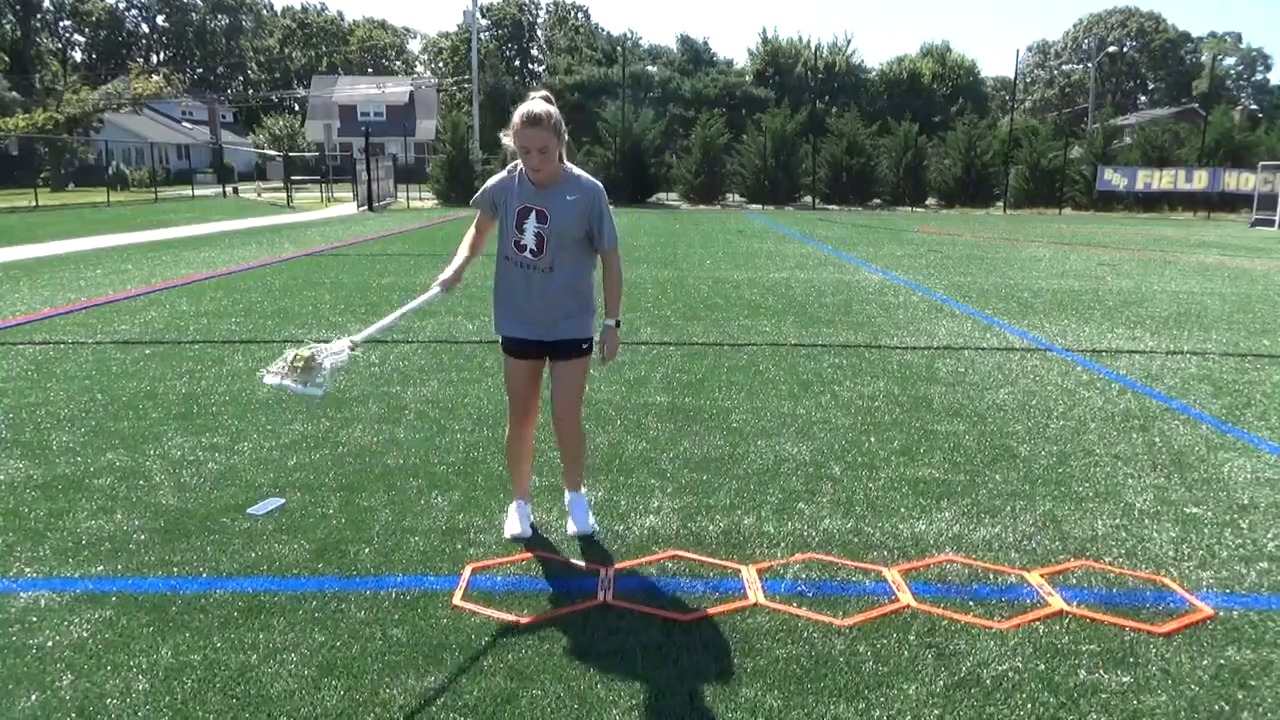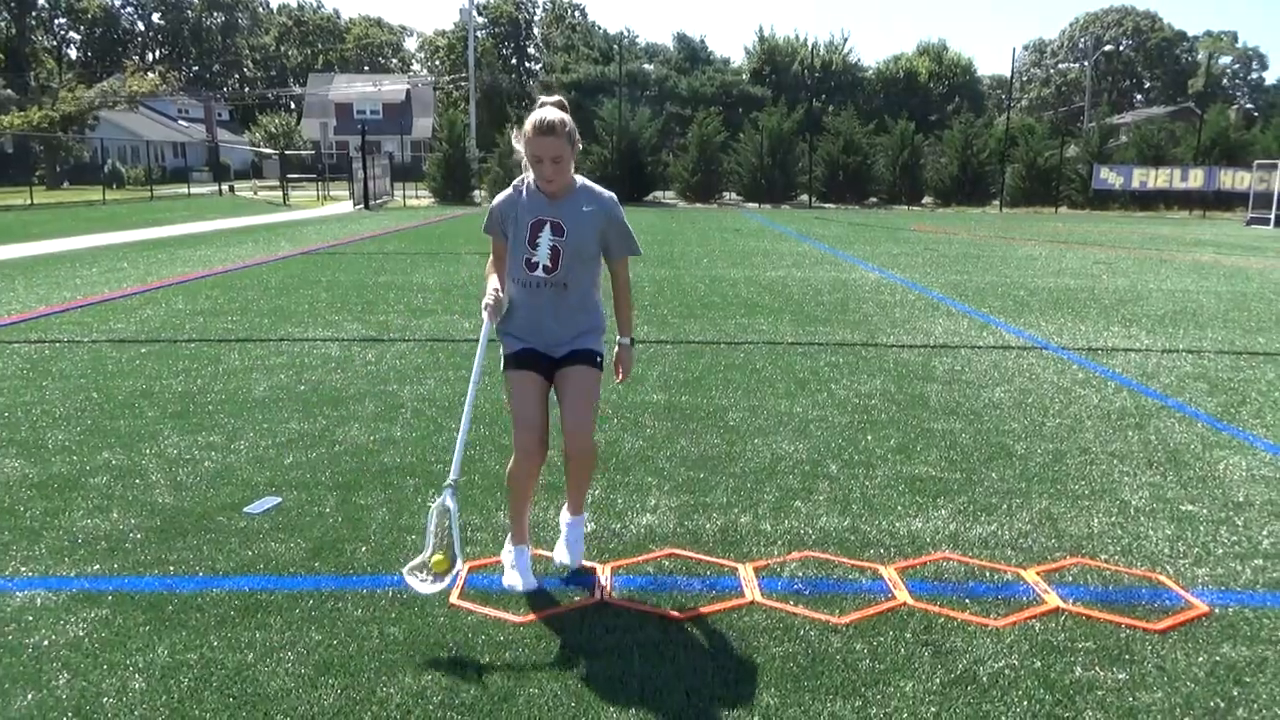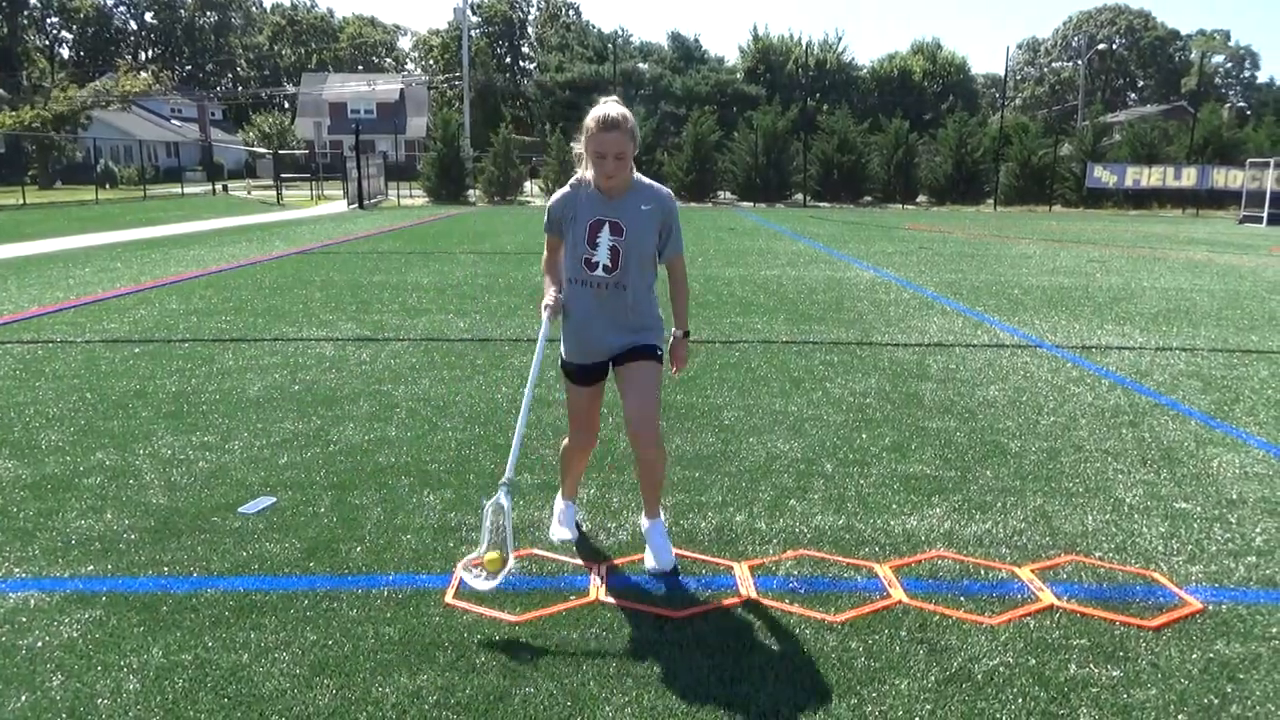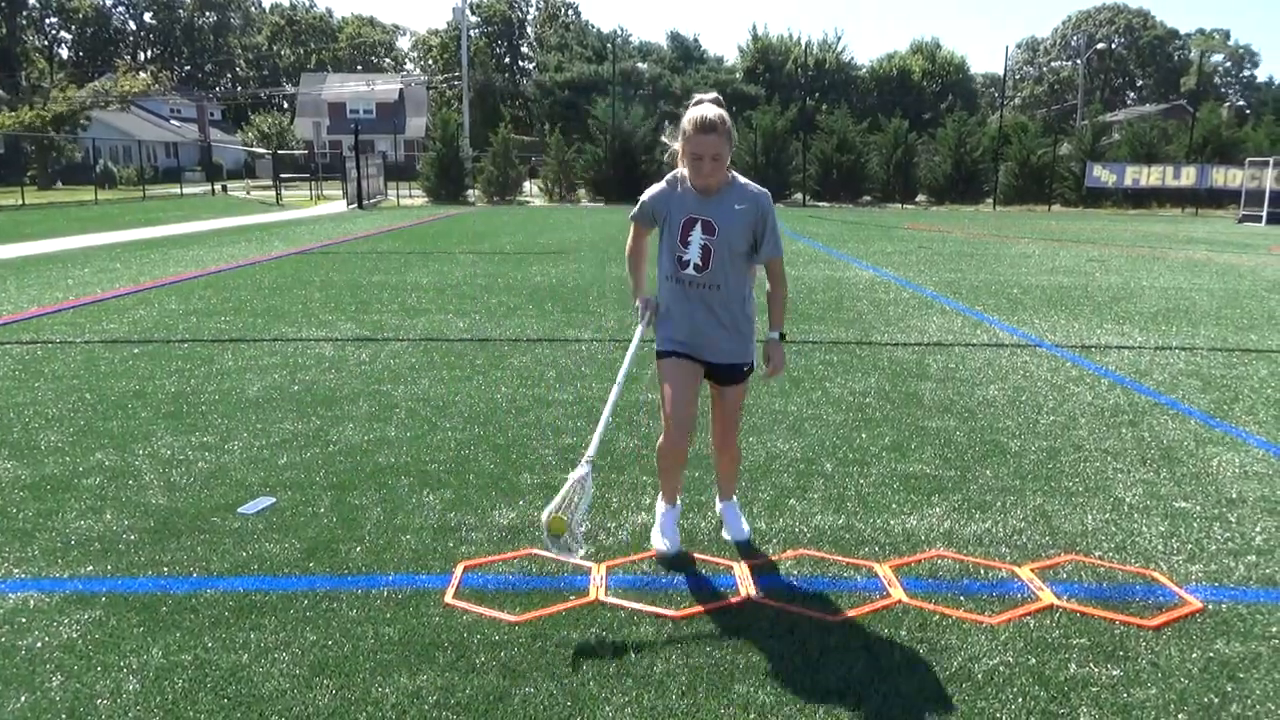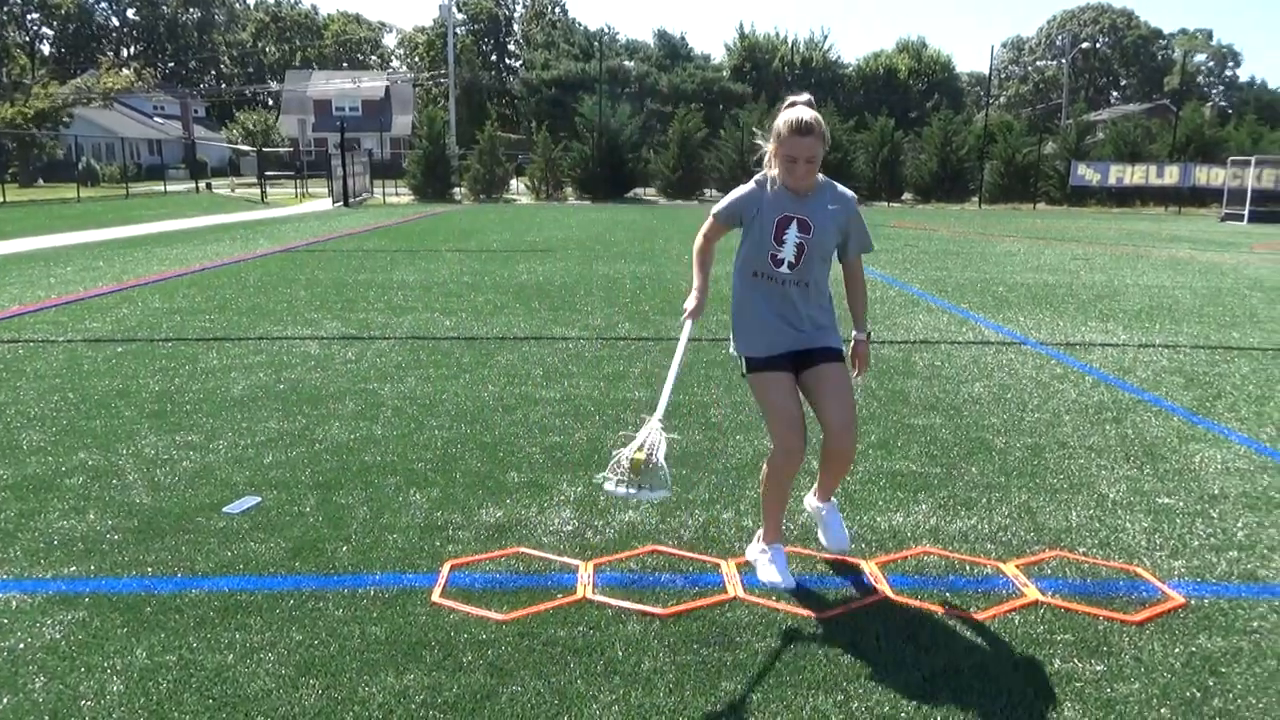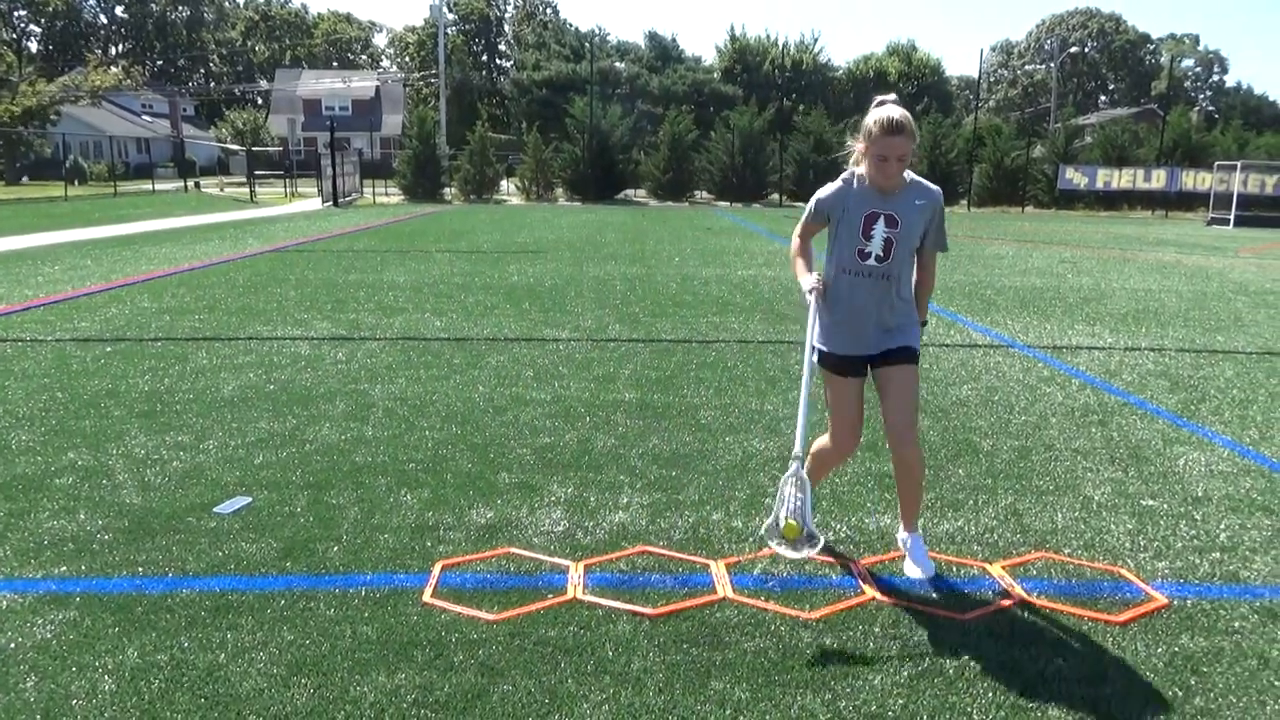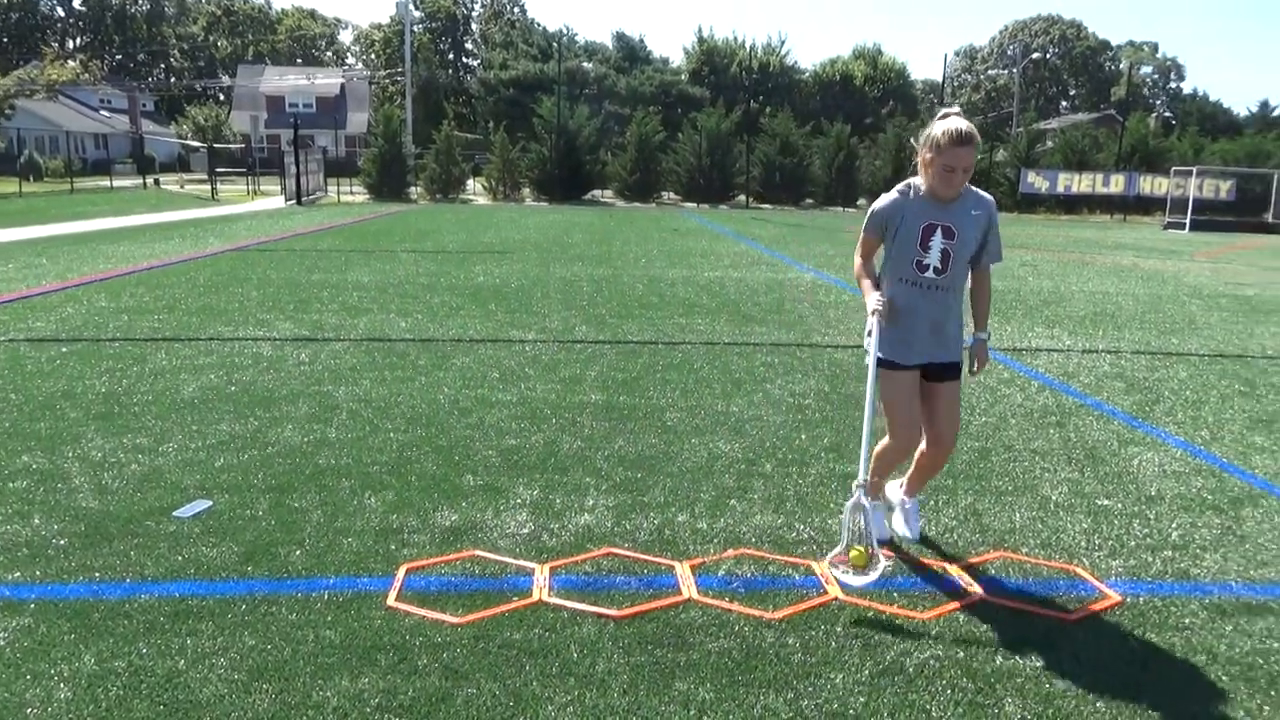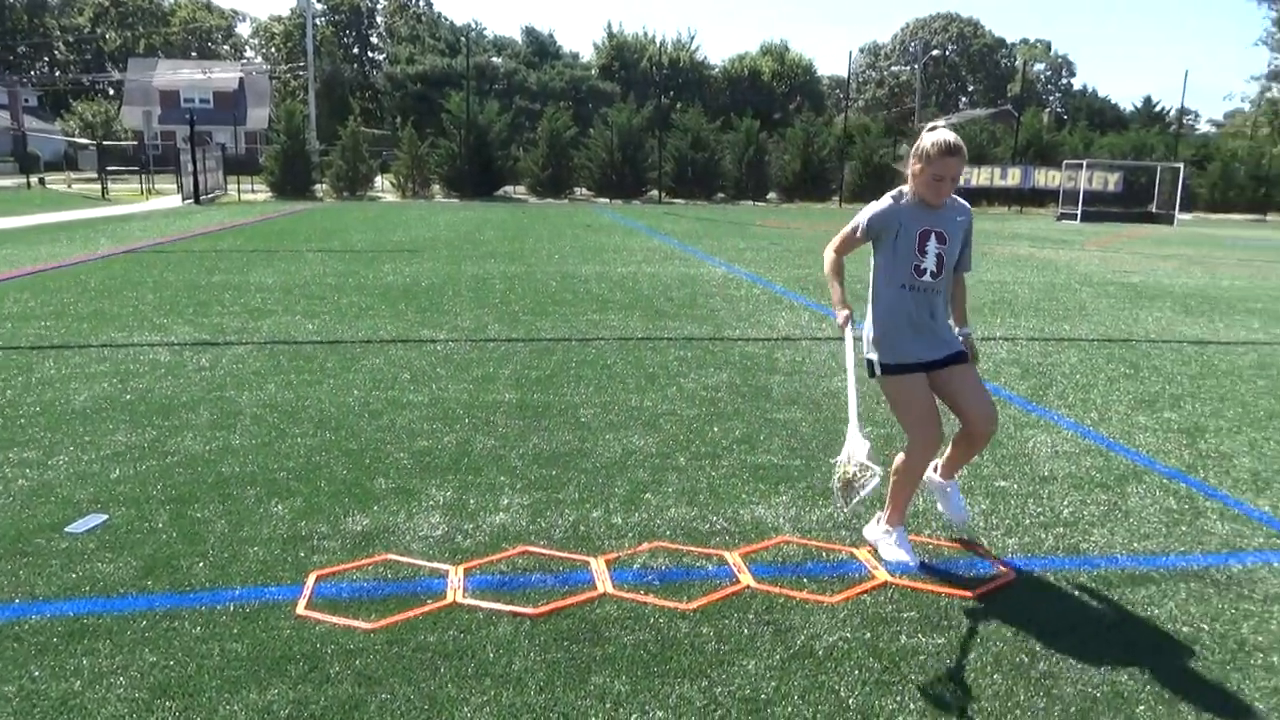
dt=0.5s
person 1, frame 1
left shoulder: (587, 192)
right shoulder: (501, 187)
left elbow: (610, 260)
right elbow: (479, 230)
left wrist: (611, 324)
right wrist: (458, 265)
left hip: (571, 324)
right hip: (518, 322)
left knee: (566, 419)
right knee: (521, 417)
left ankle: (576, 495)
right ankle: (520, 502)
person 1, frame 2
left shoulder: (601, 206)
right shoulder: (508, 204)
left elbow: (620, 276)
right elbow: (498, 261)
left wrist: (625, 340)
right wrist: (494, 291)
left hip: (581, 339)
right hip: (523, 340)
left knee: (579, 439)
right knee: (528, 449)
left ankle: (573, 516)
right ankle: (517, 547)
person 1, frame 3
left shoulder: (659, 202)
right shoulder: (566, 201)
left elbow: (675, 271)
right elbow: (552, 258)
left wrist: (682, 331)
right wrist: (551, 291)
left hip: (640, 334)
right hip: (582, 340)
left knee: (645, 433)
right knee: (581, 438)
left ankle: (653, 522)
right ankle: (565, 502)
person 1, frame 4
left shoulder: (754, 202)
right shoulder: (660, 197)
left elbow: (775, 273)
right elbow: (635, 244)
left wrist: (775, 336)
right wrist: (639, 293)
left hip: (732, 341)
right hip: (677, 335)
left knee: (725, 440)
right knee: (677, 431)
left ankle: (728, 501)
right ankle: (667, 504)
person 1, frame 5
left shoulder: (842, 203)
right shoulder: (749, 197)
left elbow: (853, 270)
right elbow: (706, 238)
left wrist: (861, 333)
right wrist: (698, 292)
left hip: (817, 335)
right hip: (761, 338)
left knee: (843, 437)
right knee: (789, 445)
left ankle: (823, 499)
right ankle: (767, 544)
person 1, frame 6
left shoulder: (927, 198)
right shoulder: (836, 196)
right elbow: (800, 240)
left wrist: (918, 317)
right wrist: (807, 276)
left hip: (896, 334)
right hip: (840, 333)
left knee: (905, 436)
right knee: (843, 438)
left ankle: (909, 534)
person 1, frame 7
left shoulder: (982, 209)
right shoulder: (893, 205)
left elbow: (980, 275)
right elbow: (863, 256)
left wrist: (980, 335)
right wrist: (870, 294)
left hip: (944, 341)
right hip: (896, 337)
left knee: (943, 443)
right knee: (903, 438)
left ankle: (906, 493)
right ankle: (873, 495)
person 1, frame 8
left shoulder: (961, 215)
right shoulder: (886, 213)
right elbow: (834, 252)
left wrist: (963, 331)
right wrist: (841, 303)
left hip: (940, 340)
right hip: (894, 344)
left knee: (983, 423)
right knee: (922, 442)
left ankle: (944, 476)
right ankle: (887, 527)
